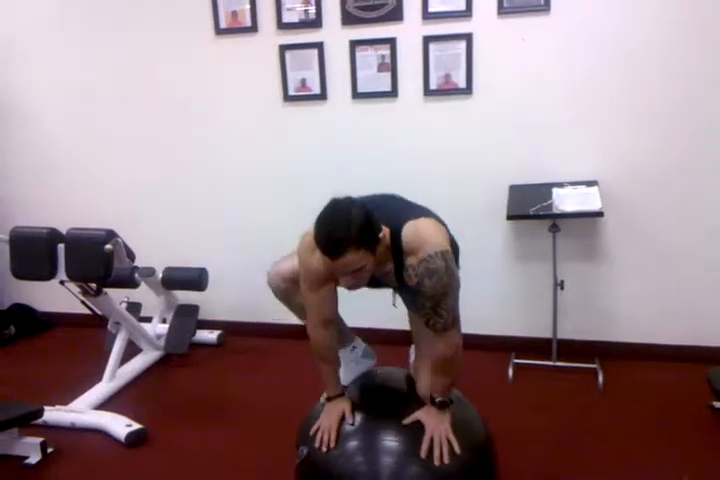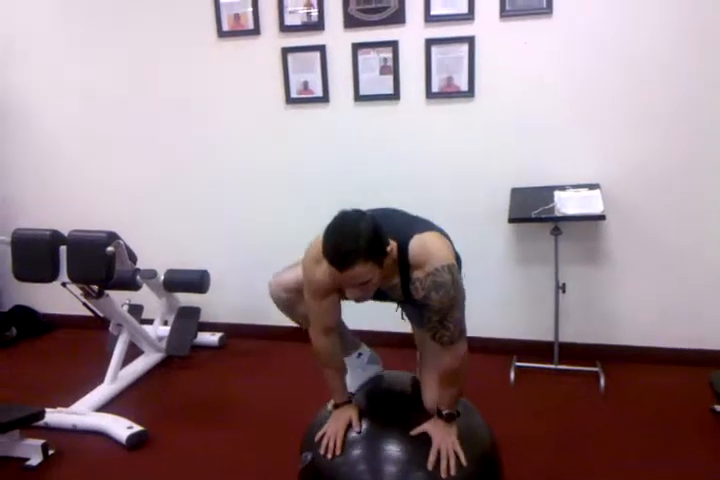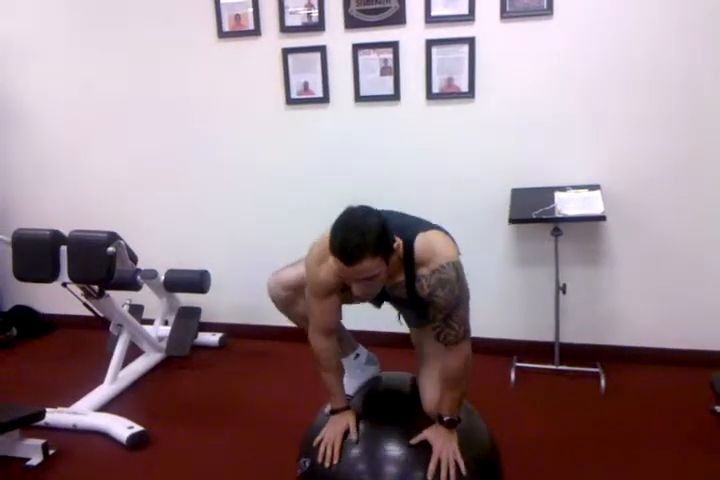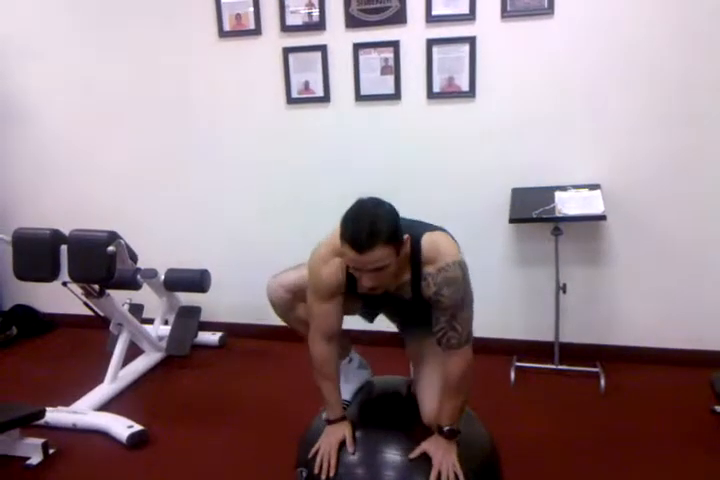
dt=0.2s
person 1, frame 1
left shoulder: (428, 254)
right shoulder: (313, 249)
left elbow: (447, 337)
right elbow: (320, 325)
left wrist: (438, 405)
right wrist: (335, 395)
left hip: (417, 268)
right hip: (368, 258)
left knee: (429, 391)
right knee: (279, 277)
left ankle: (421, 360)
right ankle: (354, 354)
person 1, frame 2
left shoulder: (433, 266)
right shoulder: (319, 260)
left elbow: (453, 349)
right elbow: (323, 333)
left wrist: (445, 417)
right wrist: (341, 403)
left hip: (421, 286)
right hip: (375, 272)
left knee: (435, 403)
right knee: (281, 288)
left ankle: (427, 366)
right ankle: (360, 360)
person 1, frame 3
left shoulder: (437, 264)
right shoulder: (323, 258)
left elbow: (456, 350)
right elbow: (322, 334)
left wrist: (447, 422)
right wrist: (339, 409)
left hip: (422, 299)
right hip: (375, 276)
left knee: (435, 407)
right knee: (280, 287)
right ankle: (357, 361)
person 1, frame 4
left shoulder: (443, 265)
right shoulder: (328, 258)
left elbow: (458, 355)
right elbow: (323, 339)
left wrist: (445, 435)
right wrist: (335, 419)
left hip: (424, 310)
right hip: (362, 297)
left knee: (434, 416)
right knee: (279, 291)
left ankle: (421, 376)
right ankle: (351, 366)
